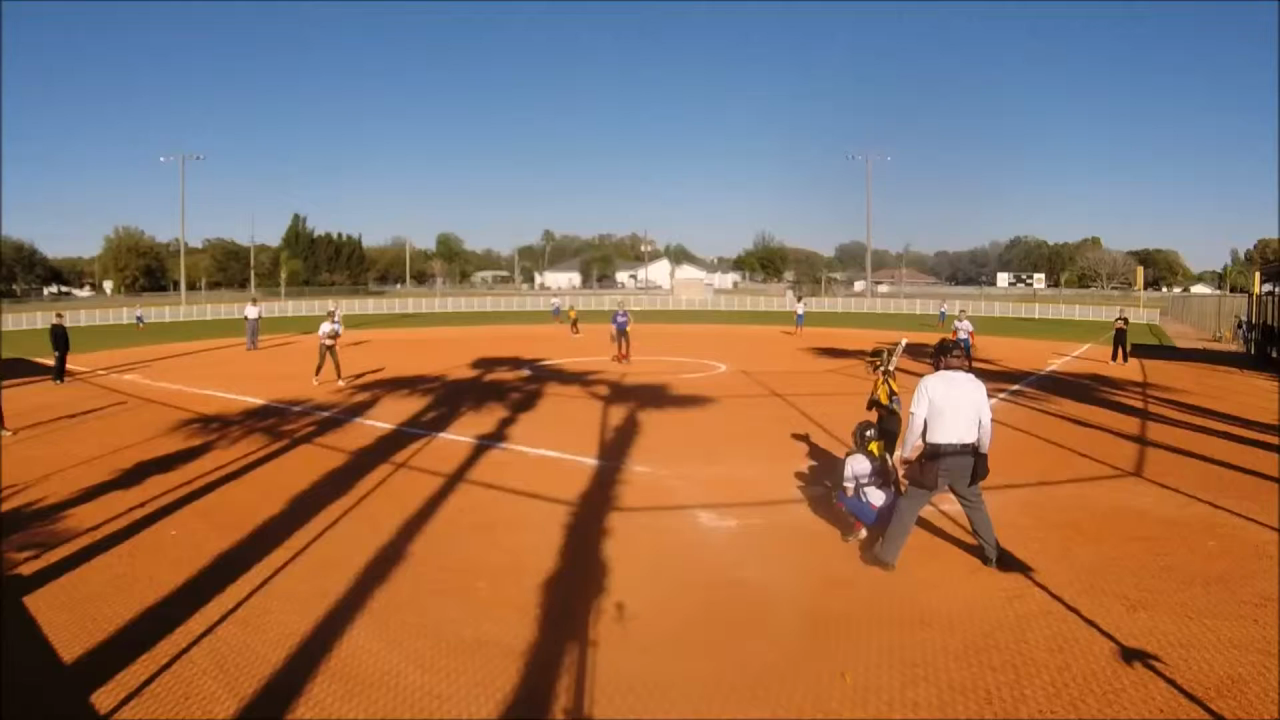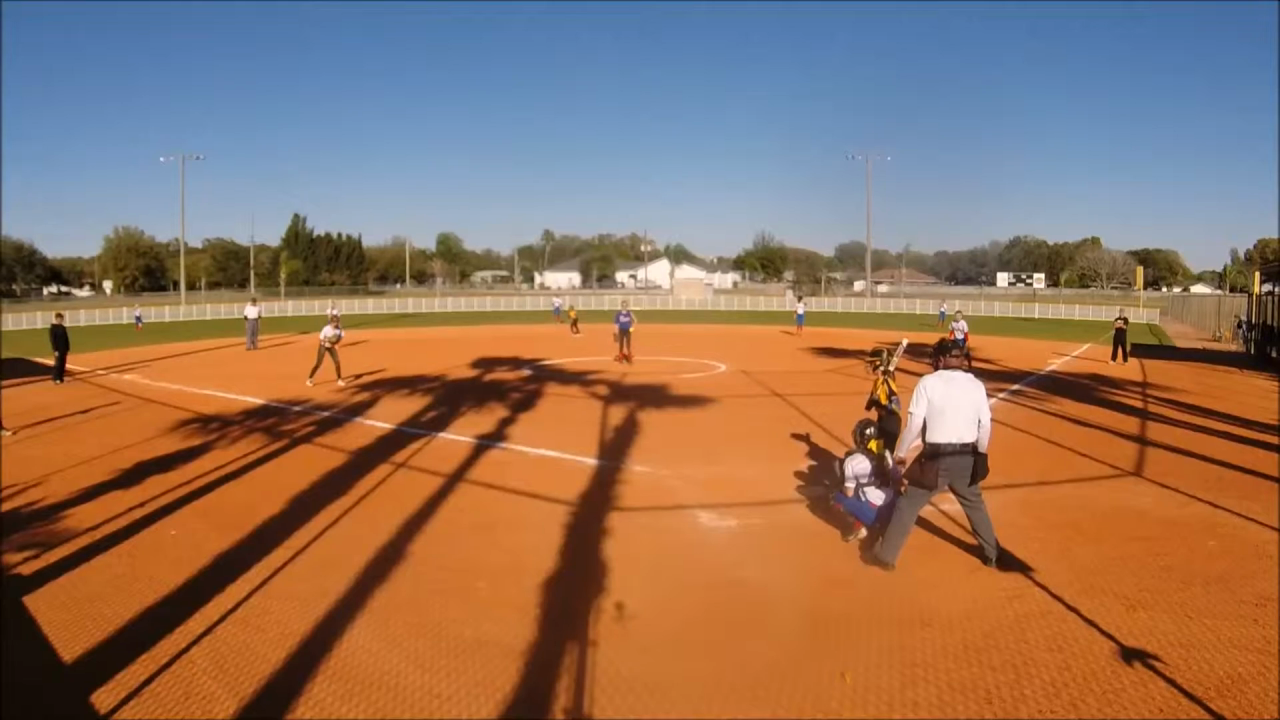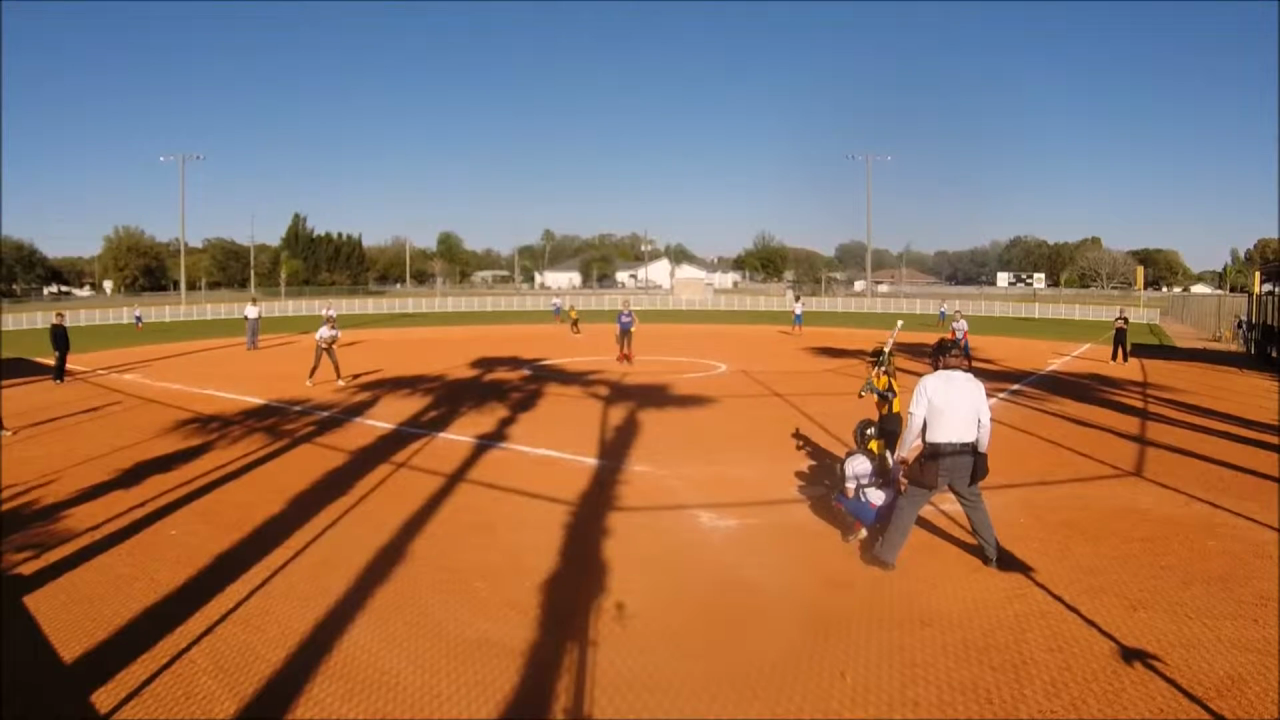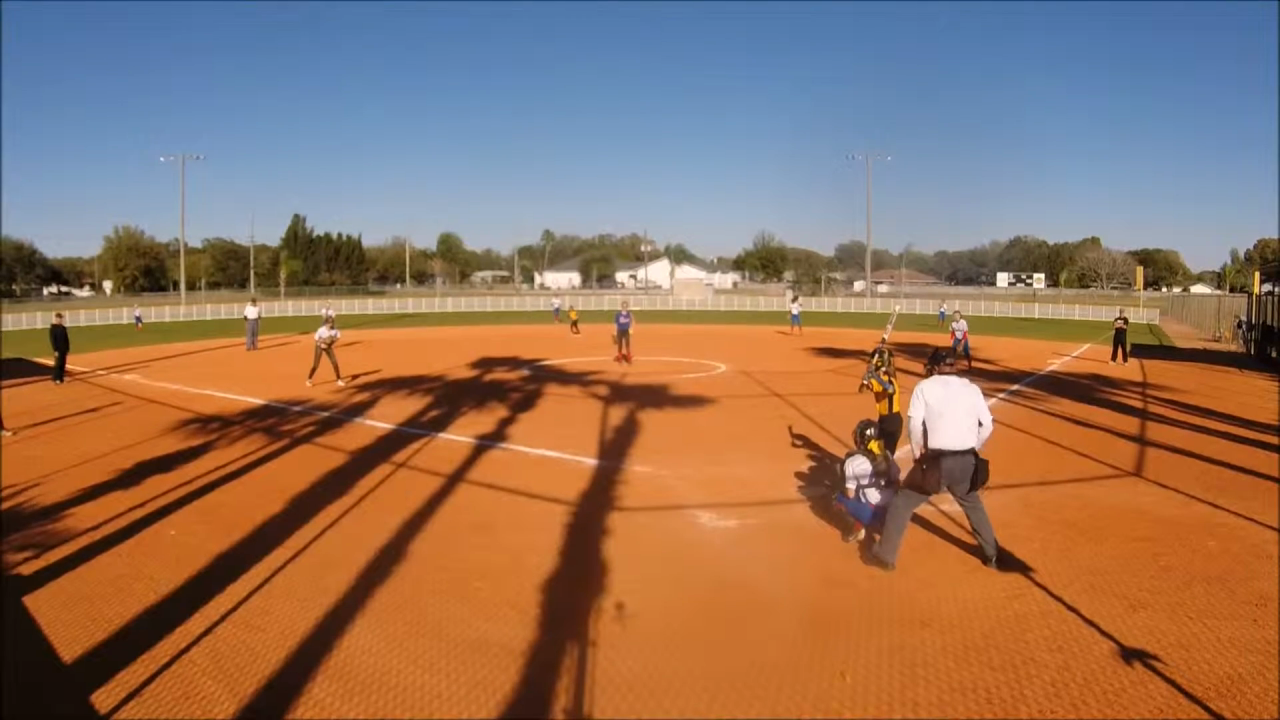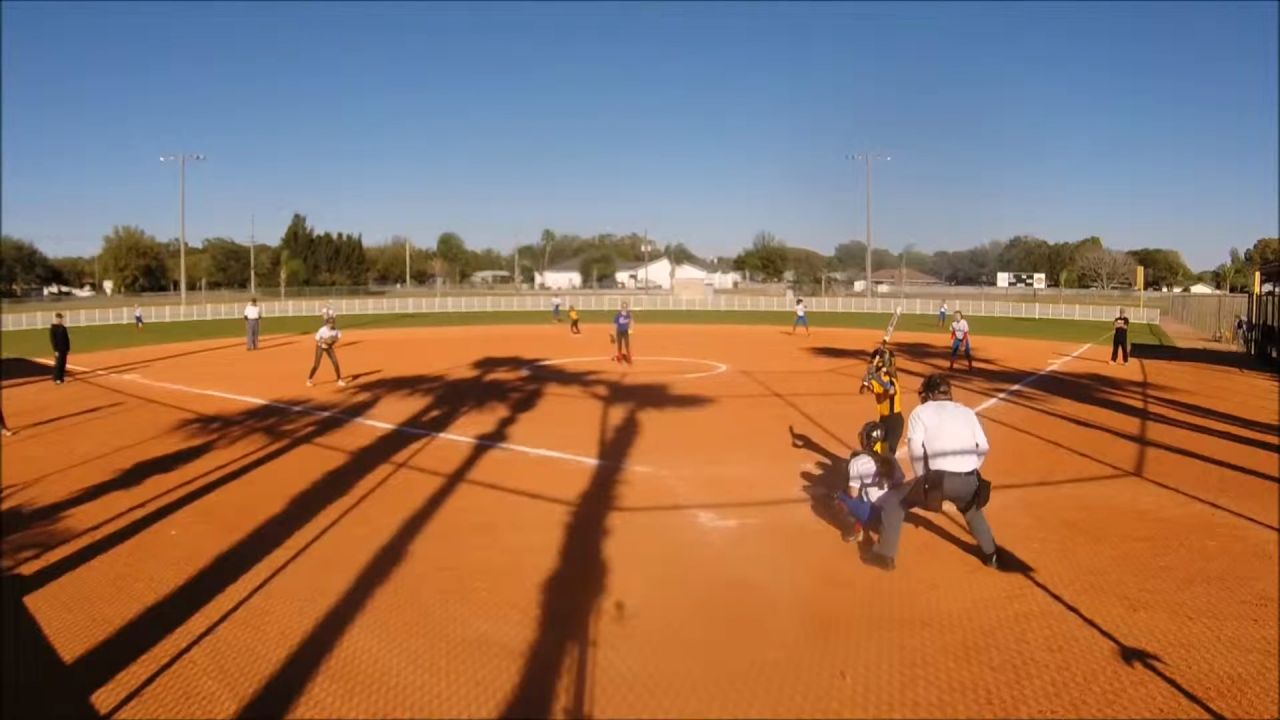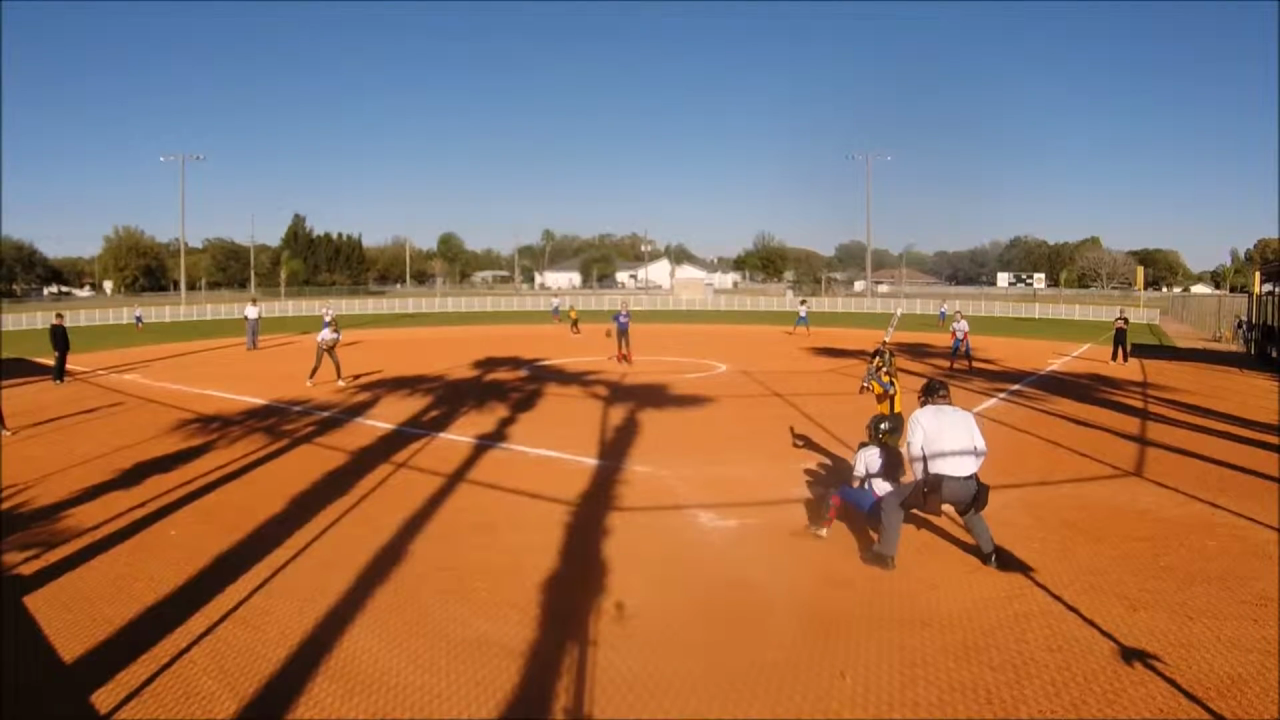
dt=0.4s
person 1, frame 1
left shoulder: (929, 382)
right shoulder: (977, 385)
left elbow: (916, 422)
right elbow: (986, 425)
left wrist: (905, 453)
right wrist: (981, 455)
left hip: (936, 456)
right hip: (966, 456)
left knee: (908, 505)
right knee: (975, 505)
left ankle: (885, 556)
right ankle: (993, 554)
person 1, frame 2
left shoulder: (929, 382)
right shoulder: (976, 385)
left elbow: (914, 422)
right elbow: (985, 424)
left wrist: (900, 452)
right wrist: (979, 455)
left hip: (936, 455)
right hip: (966, 456)
left knee: (908, 504)
right knee: (975, 504)
left ankle: (885, 555)
right ankle: (993, 554)
person 1, frame 3
left shoulder: (928, 382)
right shoulder: (976, 385)
left elbow: (915, 422)
right elbow: (985, 424)
left wrist: (901, 452)
right wrist: (980, 455)
left hip: (936, 455)
right hip: (966, 456)
left knee: (907, 504)
right knee: (974, 504)
left ankle: (884, 555)
right ankle: (993, 554)
person 1, frame 4
left shoulder: (925, 386)
right shoulder: (972, 389)
left elbow: (915, 424)
right elbow: (987, 425)
left wrist: (917, 452)
left hip: (938, 460)
right hip: (966, 461)
left knee: (901, 503)
right knee: (973, 504)
left ankle: (884, 556)
right ankle: (992, 554)
person 1, frame 5
left shoulder: (921, 411)
right shoulder: (967, 412)
left elbow: (915, 448)
right elbow: (983, 448)
left wrist: (923, 478)
left hip: (940, 479)
right hip: (969, 481)
left knee: (891, 501)
right knee: (971, 507)
left ankle: (884, 555)
right ankle: (991, 555)
person 1, frame 6
left shoulder: (920, 415)
right shoulder: (966, 416)
left elbow: (914, 451)
right elbow: (981, 450)
left wrist: (921, 481)
left hip: (939, 483)
right hip: (968, 485)
left knee: (891, 501)
right knee: (969, 509)
left ankle: (884, 555)
right ankle: (990, 554)
